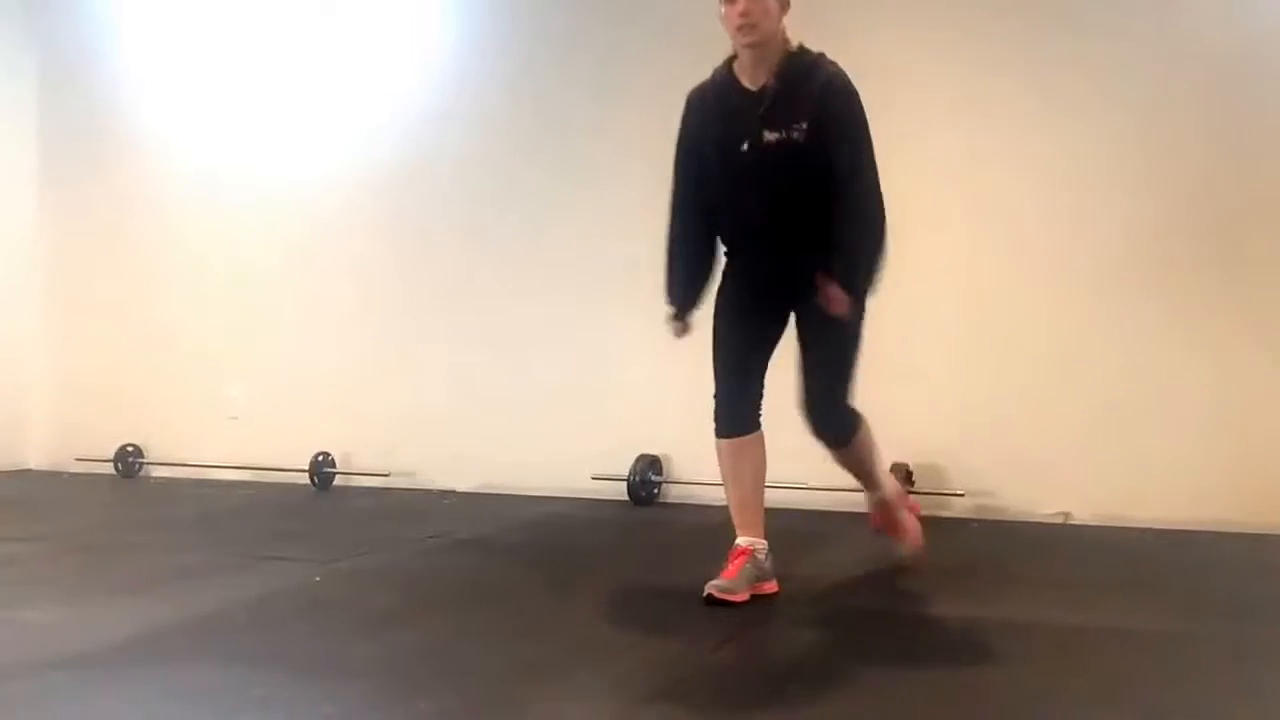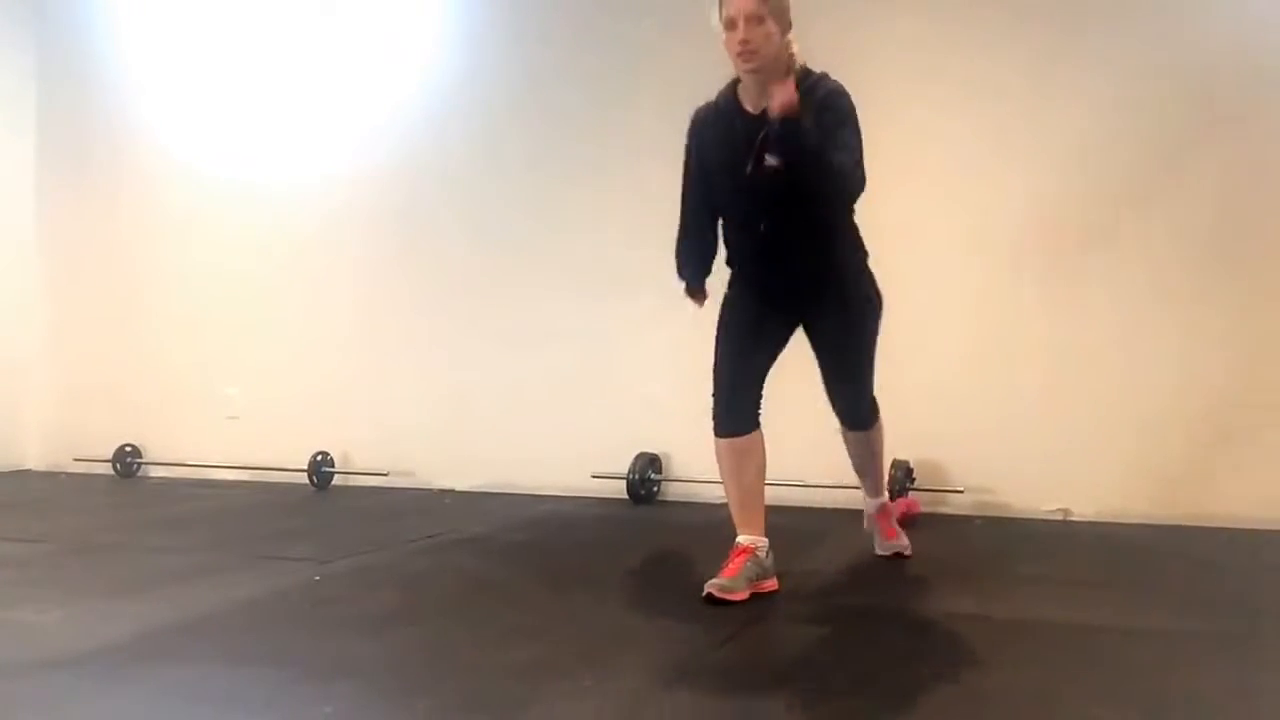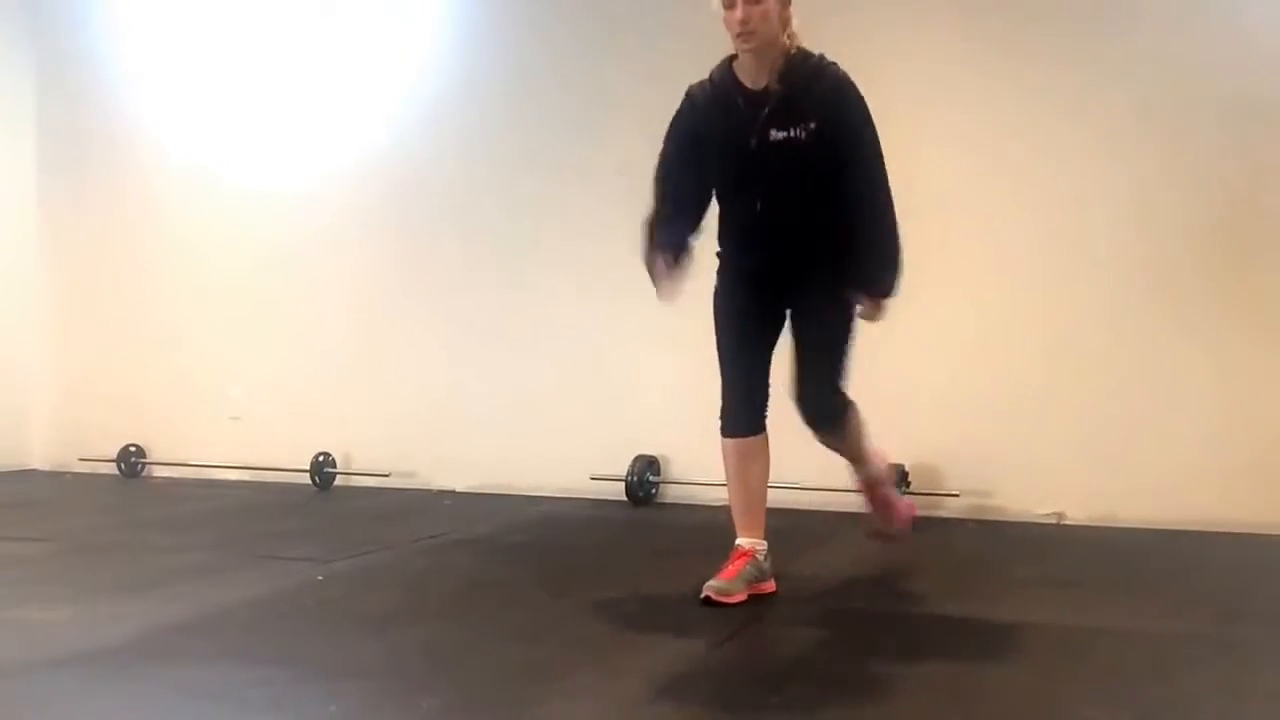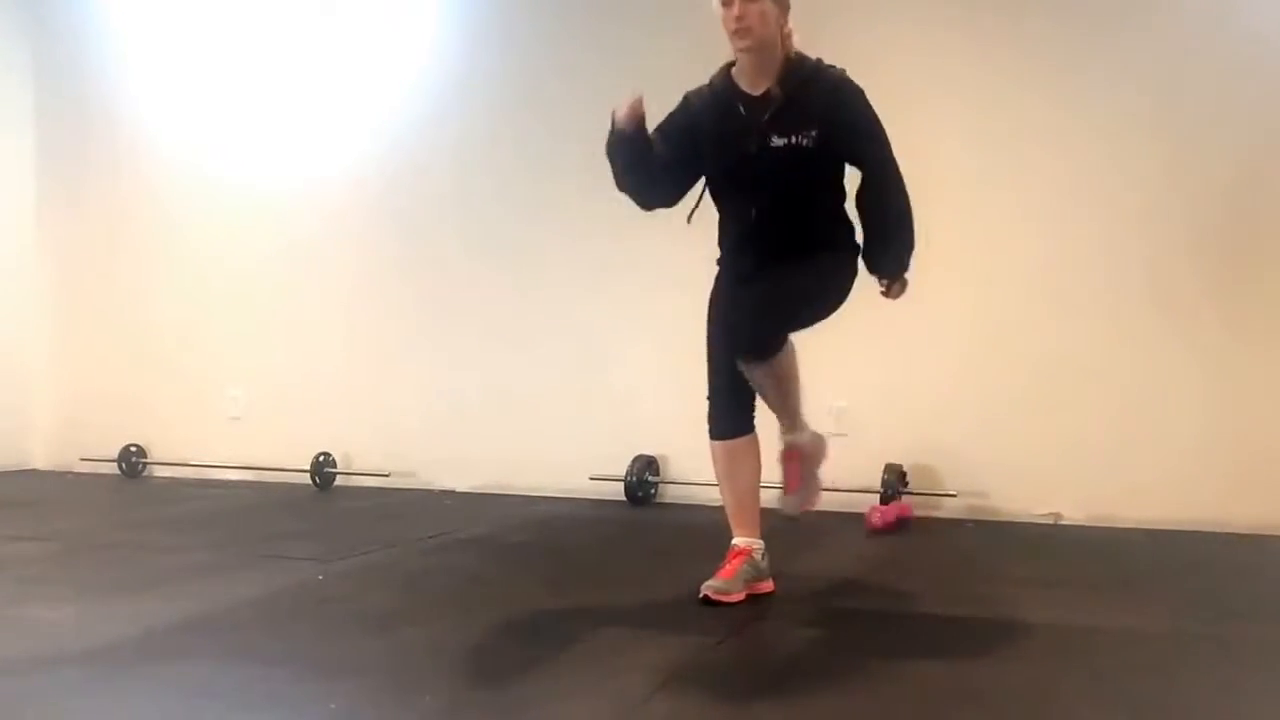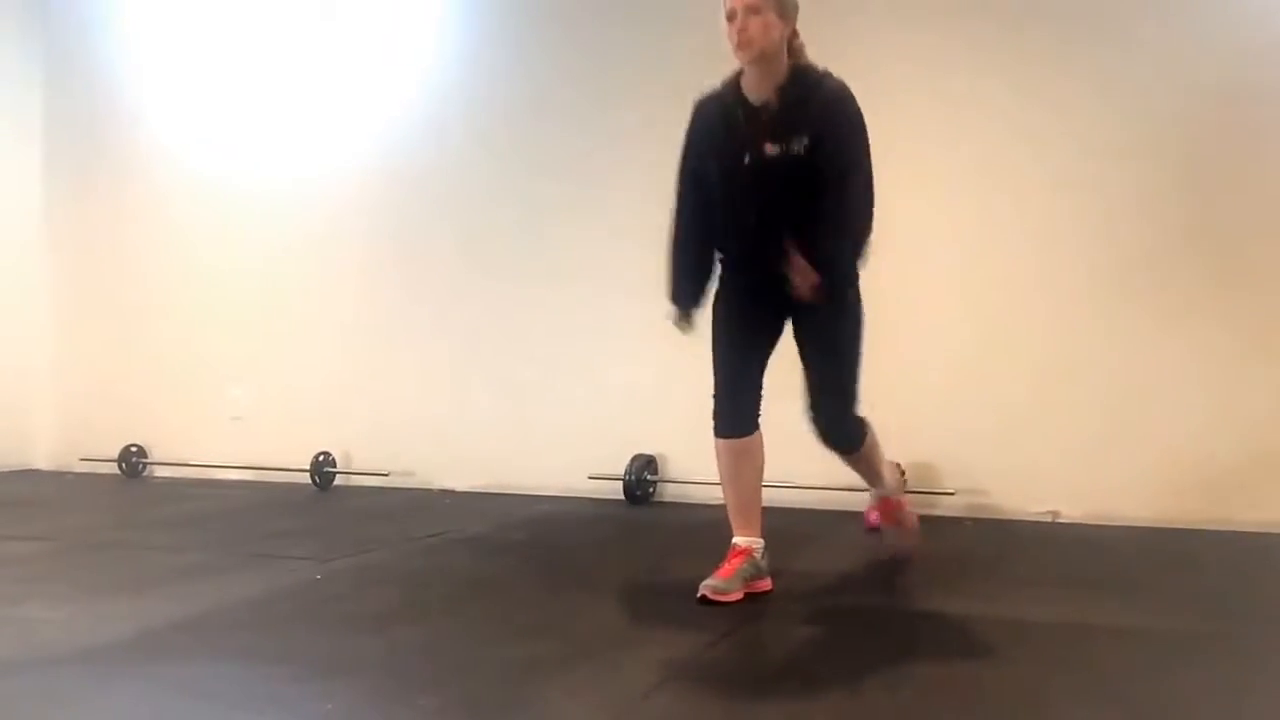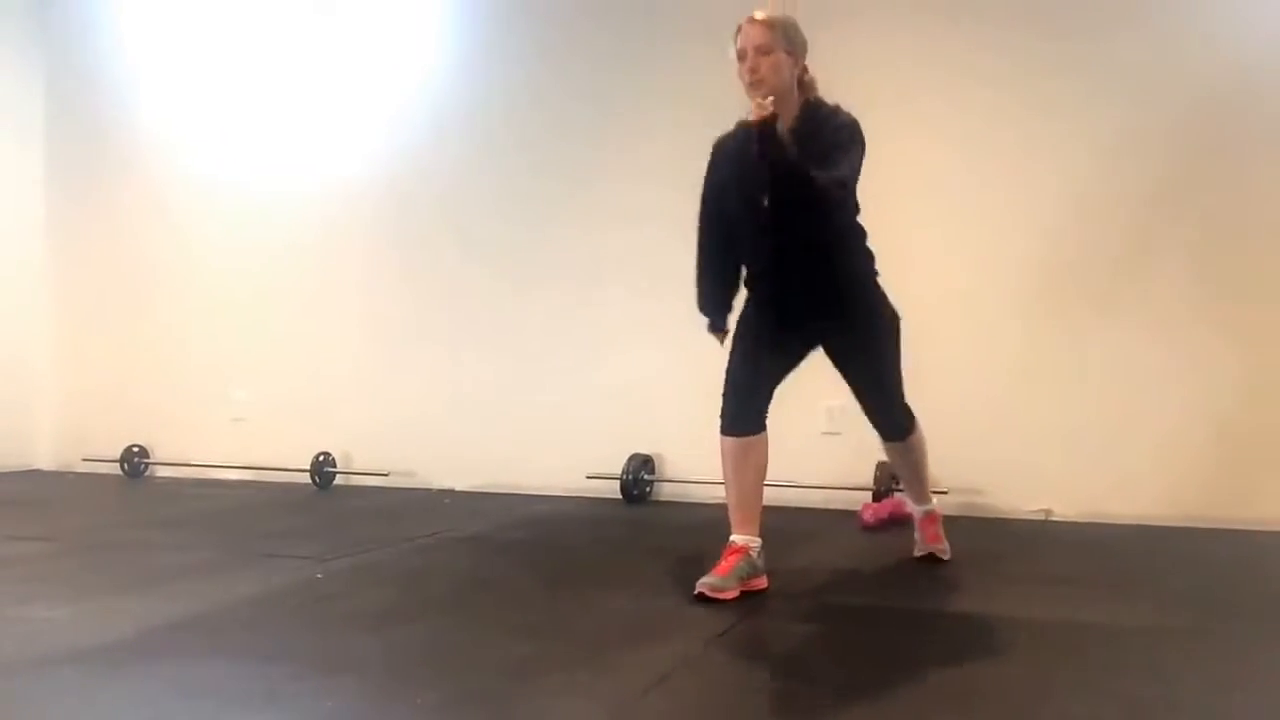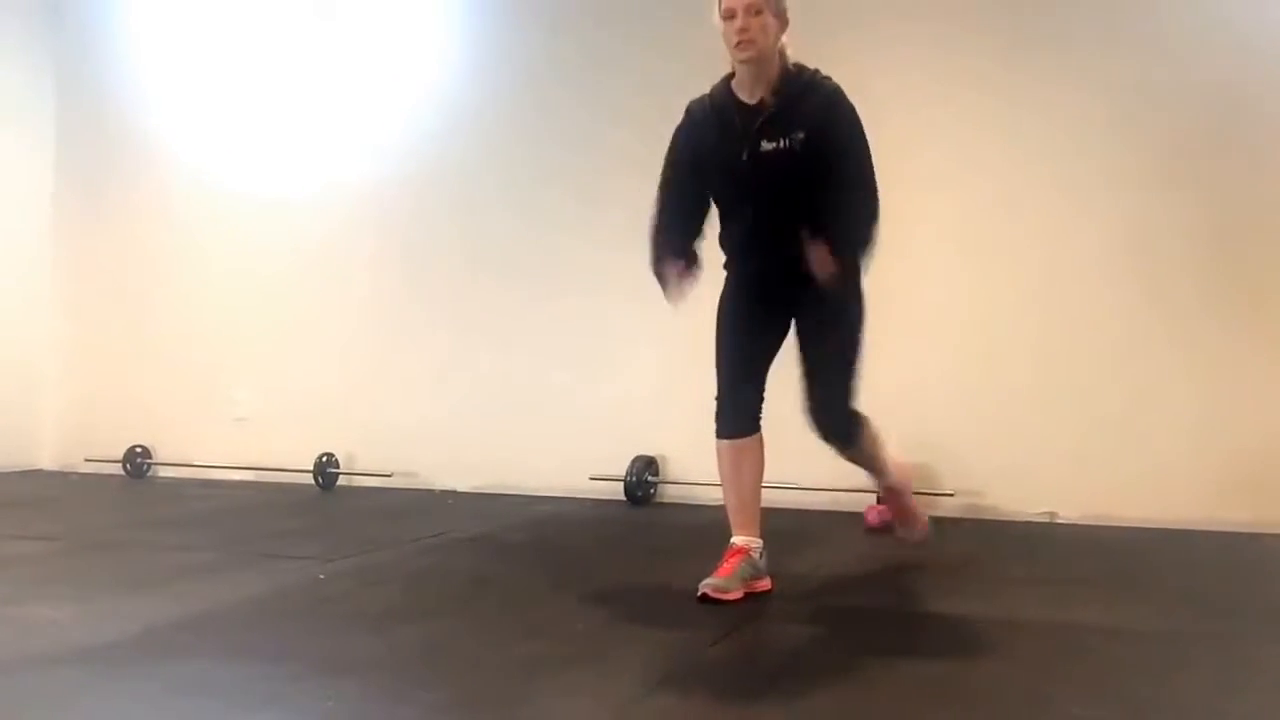
dt=0.7s
person 1, frame 1
left shoulder: (825, 86)
right shoulder: (705, 104)
left elbow: (859, 189)
right elbow: (691, 207)
left wrist: (851, 278)
right wrist: (682, 294)
left hip: (826, 274)
right hip: (748, 276)
left knee: (824, 409)
right knee: (733, 404)
left ankle: (886, 496)
right ankle: (751, 554)
person 1, frame 2
left shoulder: (825, 101)
right shoulder: (710, 123)
left elbow: (845, 187)
right elbow: (699, 206)
left wrist: (792, 124)
right wrist: (693, 274)
left hip: (835, 283)
right hip: (755, 287)
left knee: (854, 404)
right knee: (732, 400)
left ankle: (877, 508)
right ankle: (752, 552)
person 1, frame 3
left shoulder: (827, 88)
right shoulder: (705, 103)
left elbow: (869, 188)
right elbow: (680, 192)
left wrist: (877, 278)
right wrist: (664, 250)
left hip: (825, 268)
right hip: (745, 272)
left knee: (819, 400)
right knee: (741, 405)
left ankle: (871, 472)
right ankle: (751, 555)
person 1, frame 4
left shoulder: (828, 92)
right shoulder: (704, 107)
left elbow: (880, 175)
right elbow: (656, 186)
left wrist: (891, 259)
right wrist: (628, 136)
left hip: (819, 260)
right hip: (743, 265)
left knee: (754, 327)
right knee: (726, 402)
left ankle: (799, 438)
right ankle: (748, 554)
person 1, frame 5
left shoulder: (828, 102)
right shoulder: (712, 115)
left elbow: (854, 200)
right elbow: (694, 209)
left wrist: (823, 268)
right wrist: (687, 291)
left hip: (823, 285)
right hip: (745, 283)
left knee: (834, 417)
right knee: (733, 404)
left ankle: (886, 489)
right ankle: (747, 553)
person 1, frame 6
left shoulder: (835, 130)
right shoulder: (729, 152)
left elbow: (832, 199)
right elbow: (717, 234)
left wrist: (775, 144)
right wrist: (716, 309)
left hip: (848, 300)
right hip: (774, 305)
left knee: (888, 413)
right knee: (741, 402)
left ankle: (925, 512)
right ankle: (745, 552)
person 1, frame 7
left shoulder: (821, 101)
right shoulder: (704, 117)
left elbow: (857, 191)
right elbow: (680, 203)
left wrist: (840, 253)
right wrist: (673, 257)
left hip: (824, 277)
right hip: (751, 280)
left knee: (830, 414)
right knee: (734, 405)
left ankle: (891, 479)
right ankle: (746, 553)
